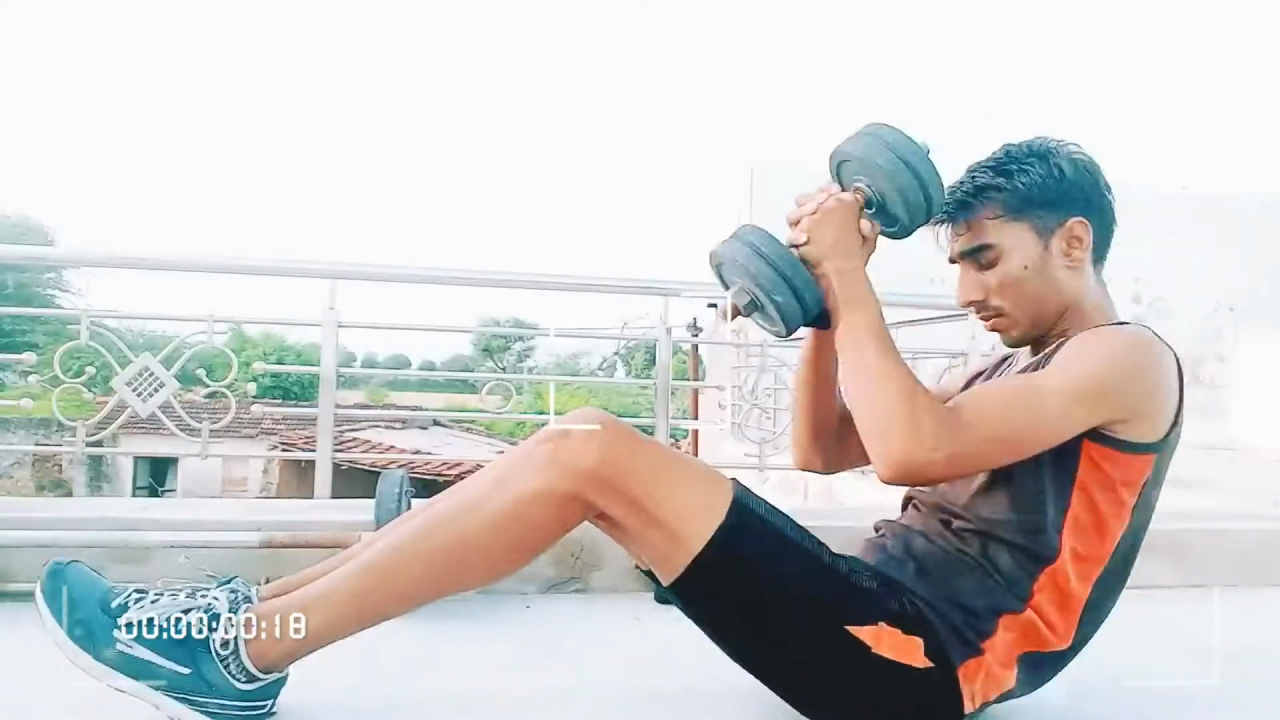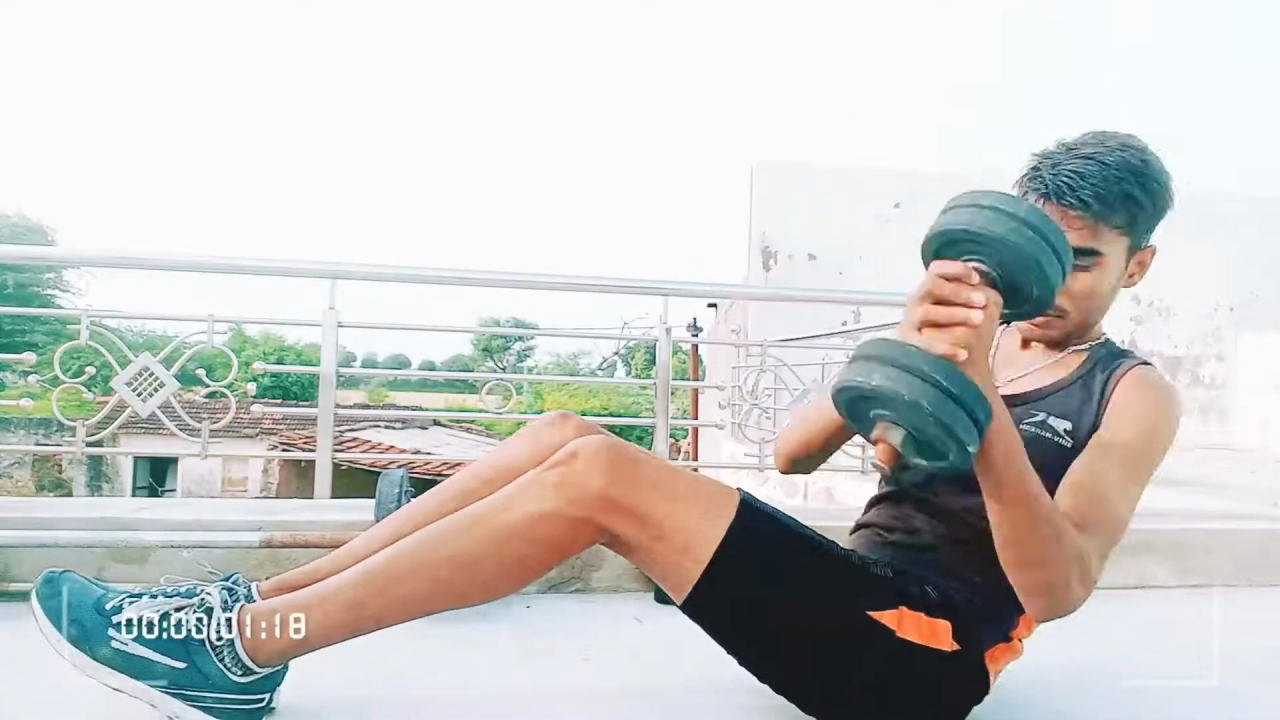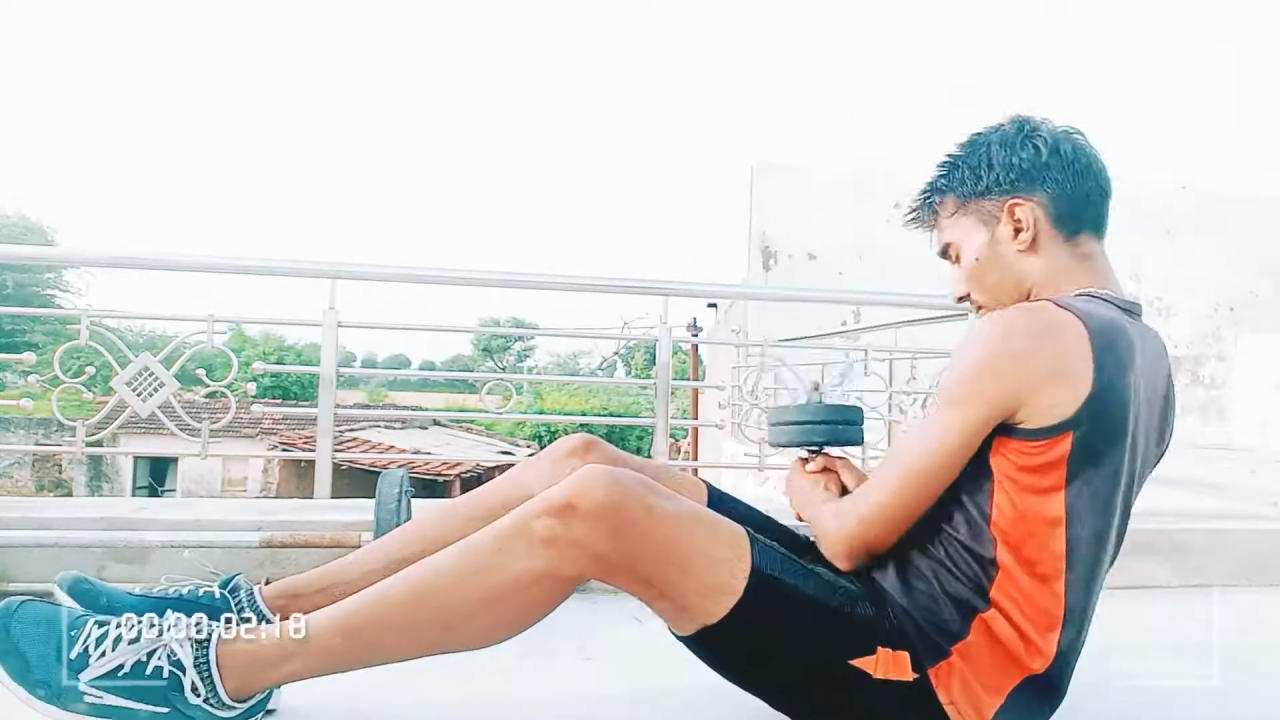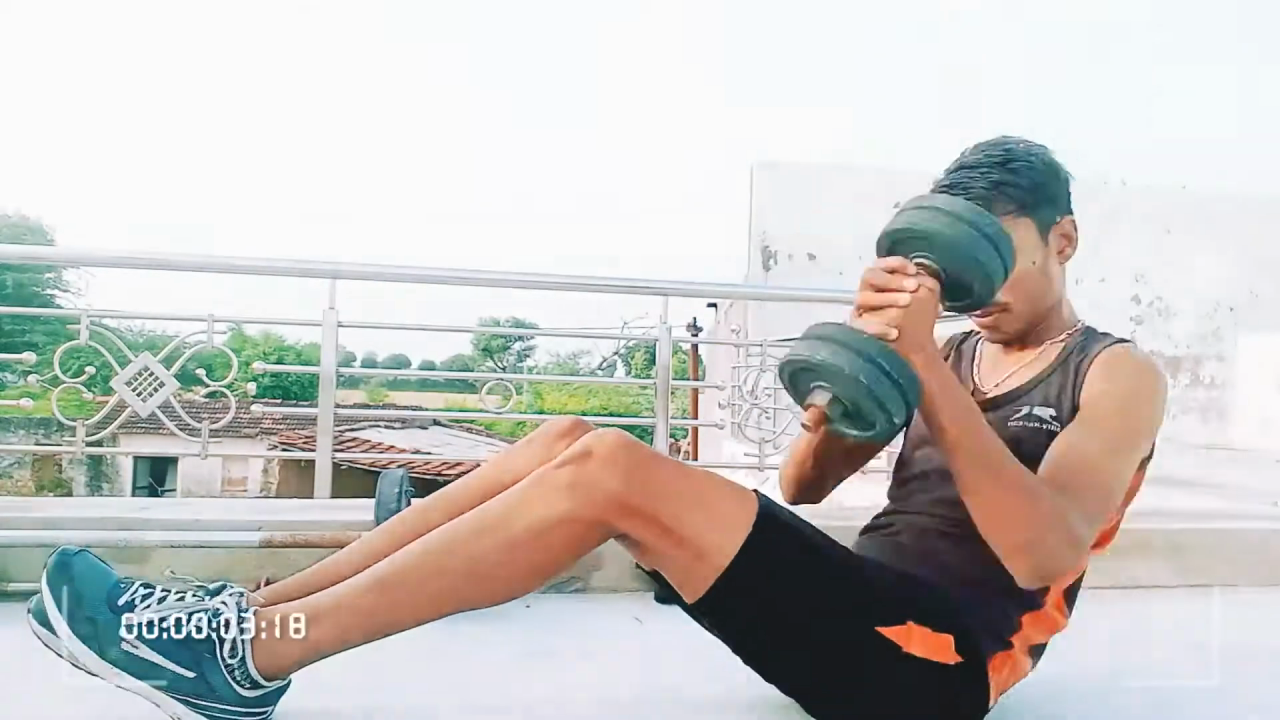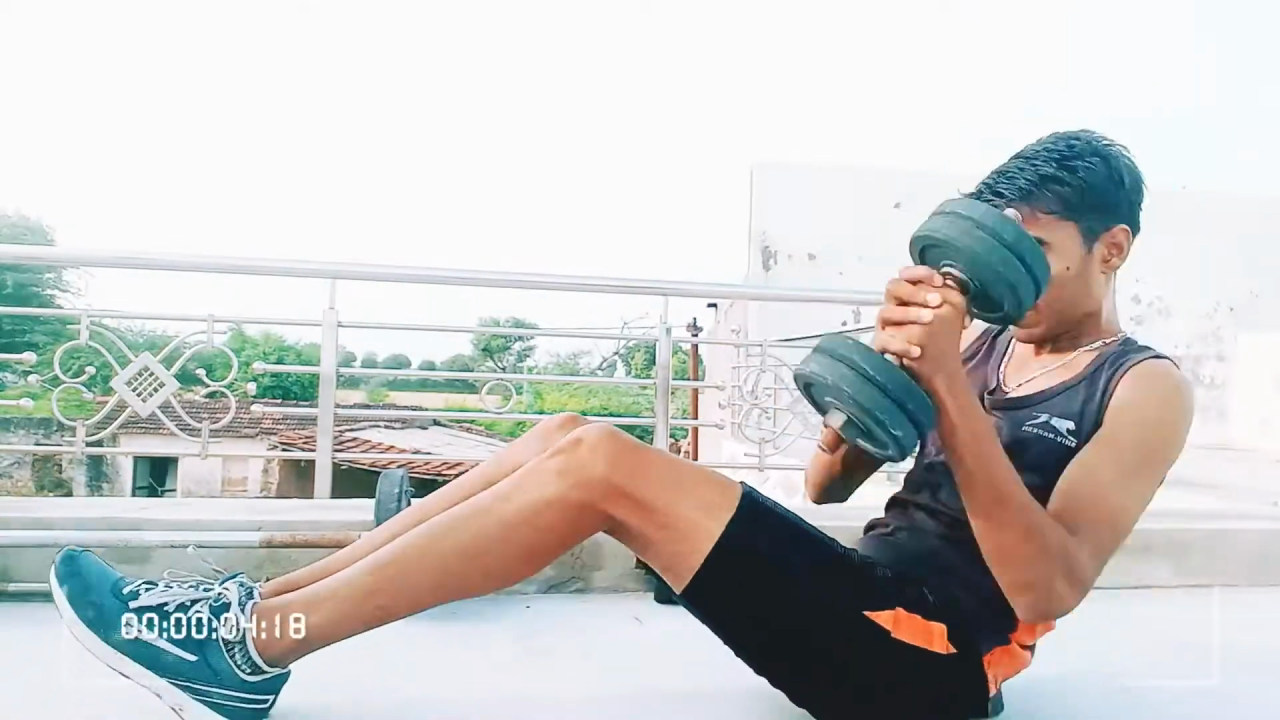
dt=1s
person 1, frame 1
left shoulder: (1123, 361)
right shoulder: (1029, 366)
left elbow: (902, 452)
right elbow: (821, 451)
left wrist: (848, 277)
right wrist: (824, 312)
right hip: (883, 613)
left knee: (590, 449)
right knee: (577, 454)
right ankle: (260, 604)
person 1, frame 2
left shoulder: (1133, 401)
right shoulder: (941, 335)
left elbow: (1050, 585)
right elbow: (792, 452)
left wrist: (982, 395)
right hip: (854, 603)
left knee: (595, 474)
right knee: (561, 438)
right ankle: (255, 603)
person 1, frame 3
left shoulder: (1027, 339)
right shoulder: (1130, 350)
left elbow: (852, 538)
left wrist: (812, 489)
right wrist: (864, 484)
left knee: (588, 515)
right knee: (581, 462)
right ankle: (253, 611)
person 1, frame 4
left shoulder: (1114, 375)
right shoulder: (961, 356)
left elbow: (1039, 553)
right elbow: (801, 481)
left wrist: (927, 367)
right hip: (872, 606)
left knee: (610, 469)
right knee: (570, 442)
right ankle: (251, 610)
person 1, frame 5
left shoulder: (1144, 391)
right shoulder: (979, 344)
left elbow: (1039, 592)
right elbow: (824, 478)
left wrist: (957, 396)
right wrist: (885, 379)
right hip: (859, 609)
left knee: (601, 462)
right knee: (570, 434)
right ankle: (256, 603)
